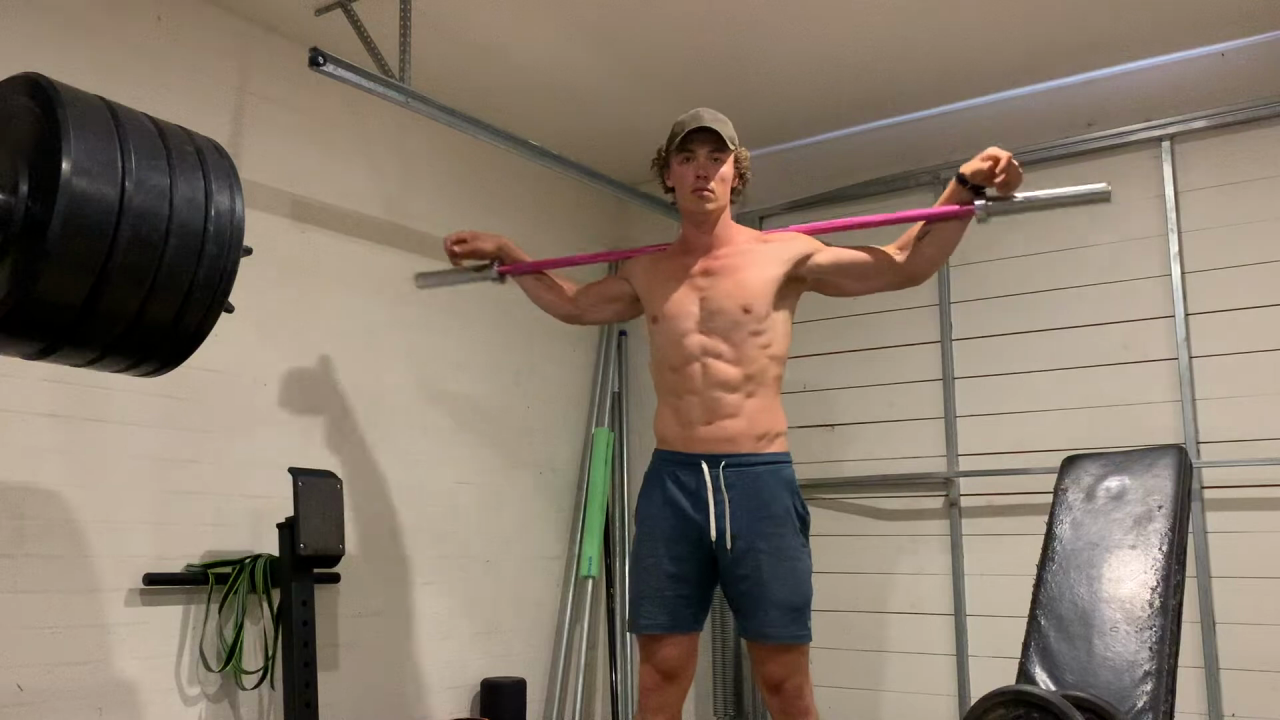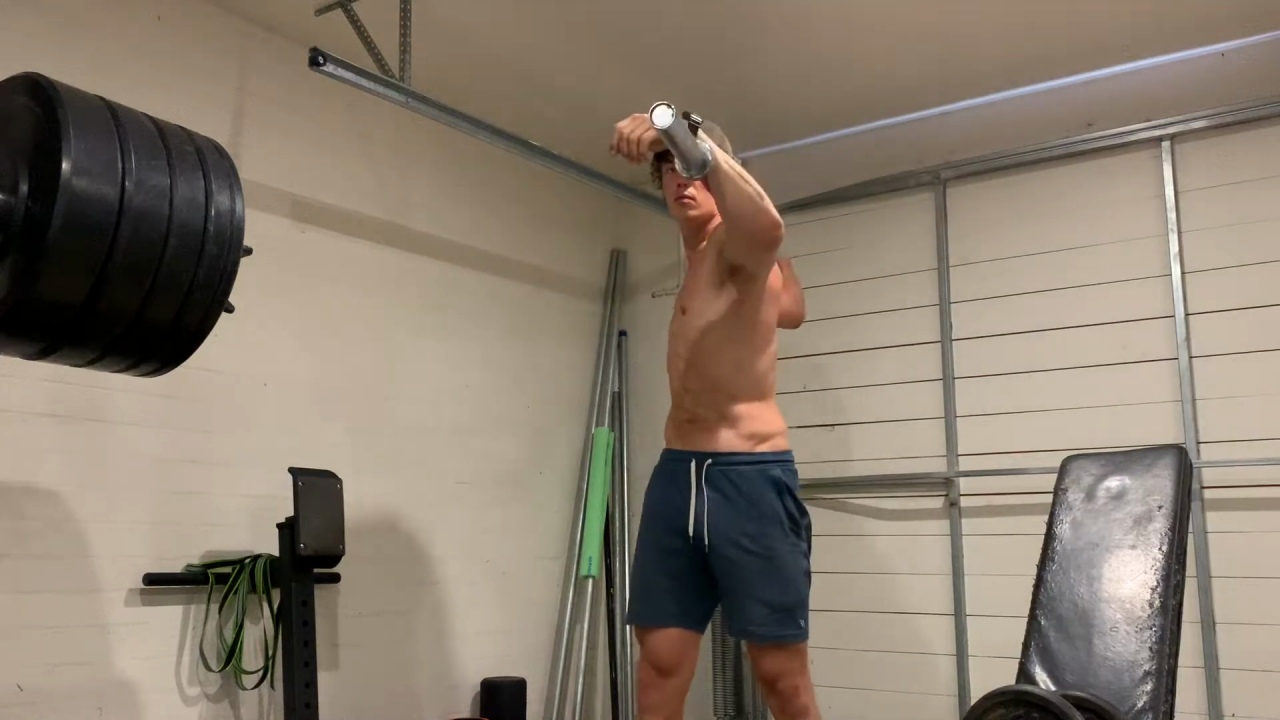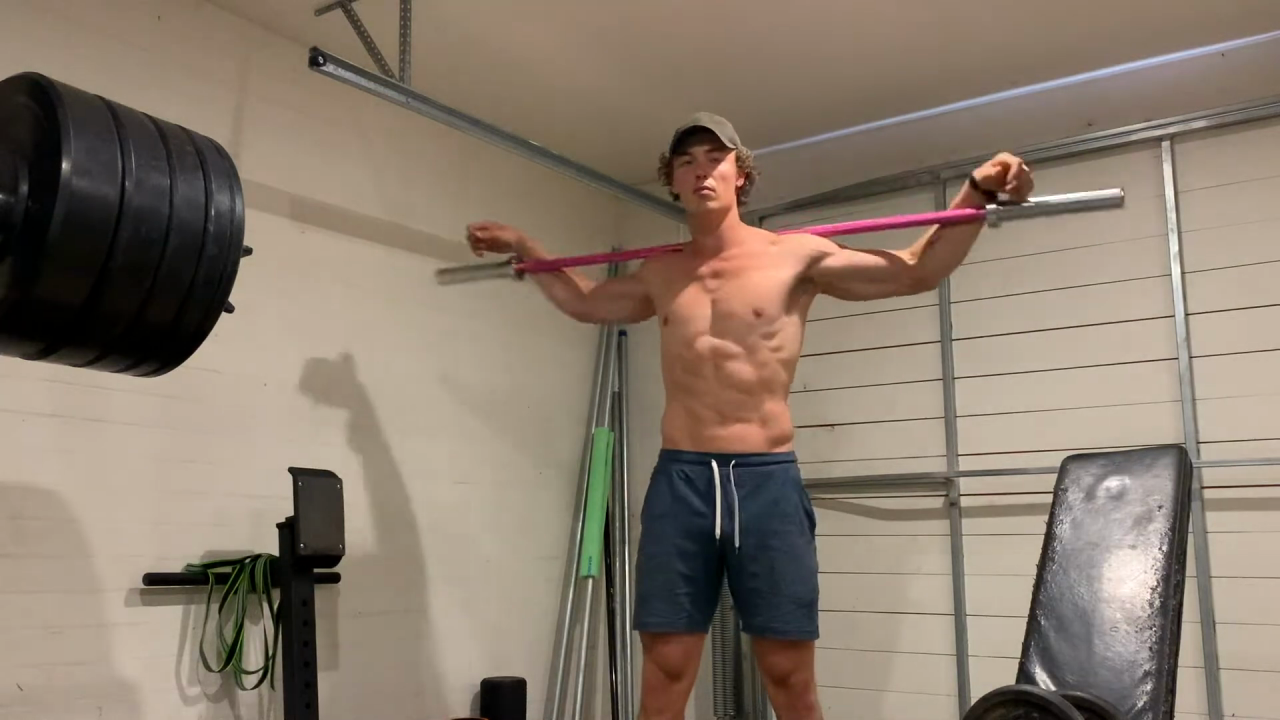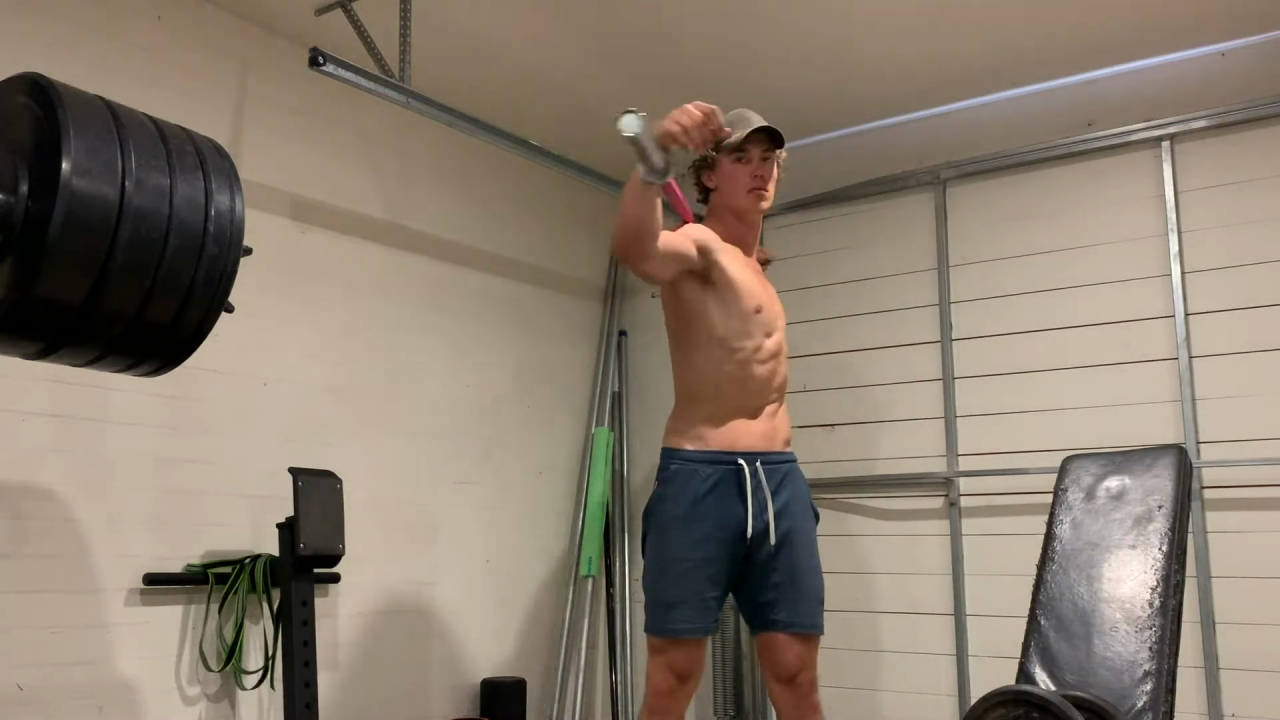
dt=0.7s
person 1, frame 1
left shoulder: (783, 253)
right shoulder: (647, 271)
left elbow: (908, 265)
right elbow: (574, 305)
left wrist: (963, 188)
right wrist: (509, 254)
left hip: (760, 481)
right hip: (672, 482)
right knee: (663, 666)
person 1, frame 2
left shoulder: (736, 244)
right shoulder: (708, 264)
left elbow: (765, 225)
right elbow: (789, 307)
left wrist: (697, 142)
left hip: (751, 478)
right hip: (677, 476)
right knee: (660, 666)
person 1, frame 3
left shoulder: (796, 256)
right shoulder: (661, 272)
left elbow: (919, 272)
right elbow: (587, 304)
left wrist: (976, 191)
right wrist: (527, 251)
left hip: (768, 481)
right hip: (680, 482)
right knee: (665, 669)
person 1, frame 4
left shoulder: (750, 265)
right shoulder: (696, 243)
right elbow: (632, 247)
right wrist: (658, 154)
left hip: (780, 479)
right hip: (698, 481)
